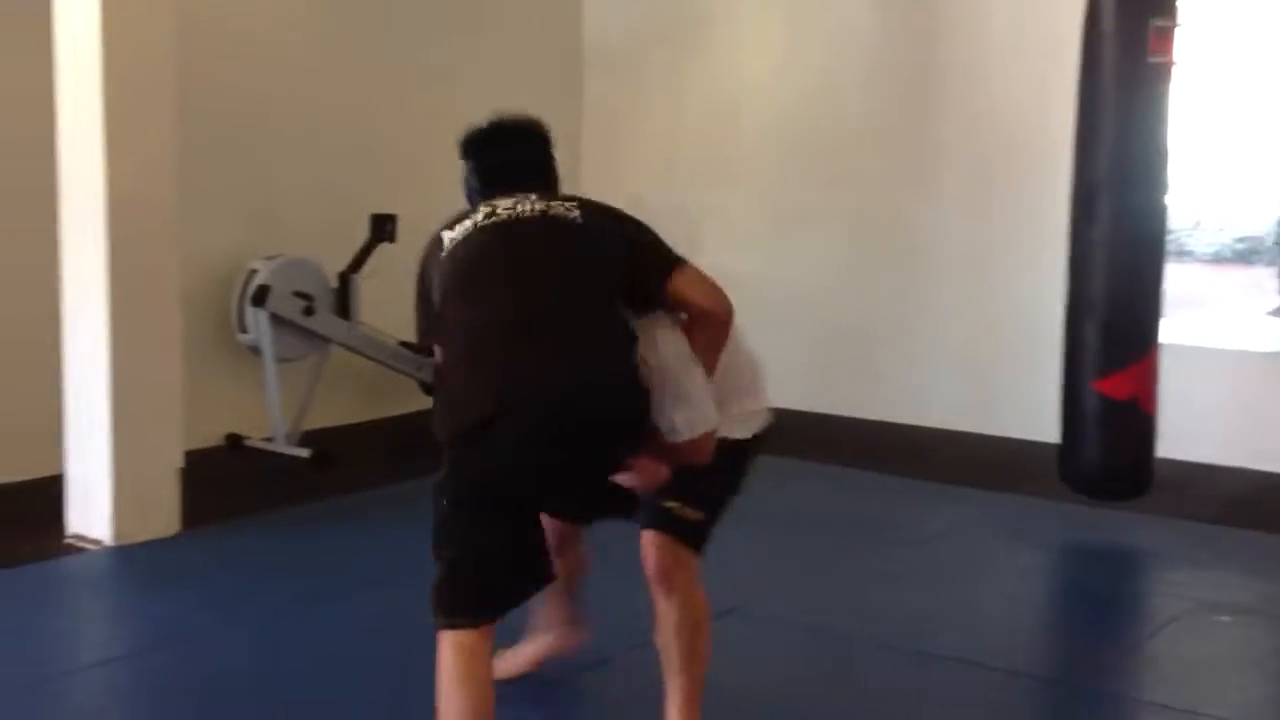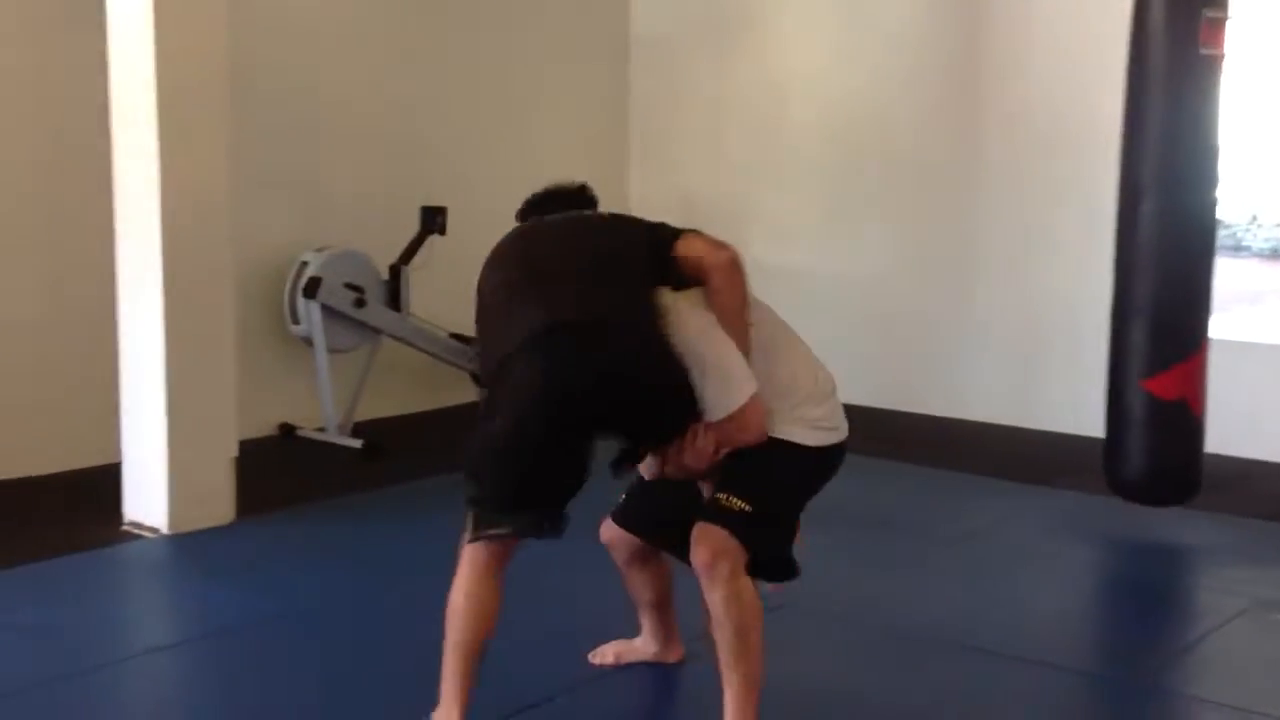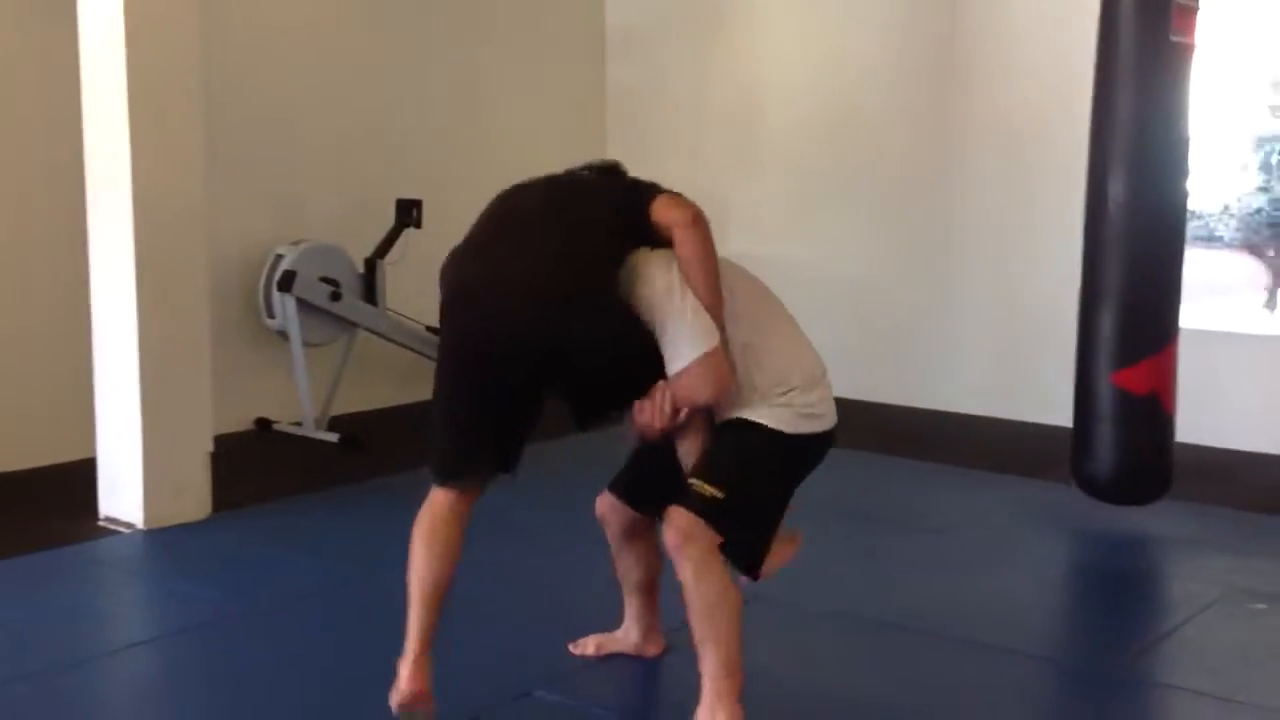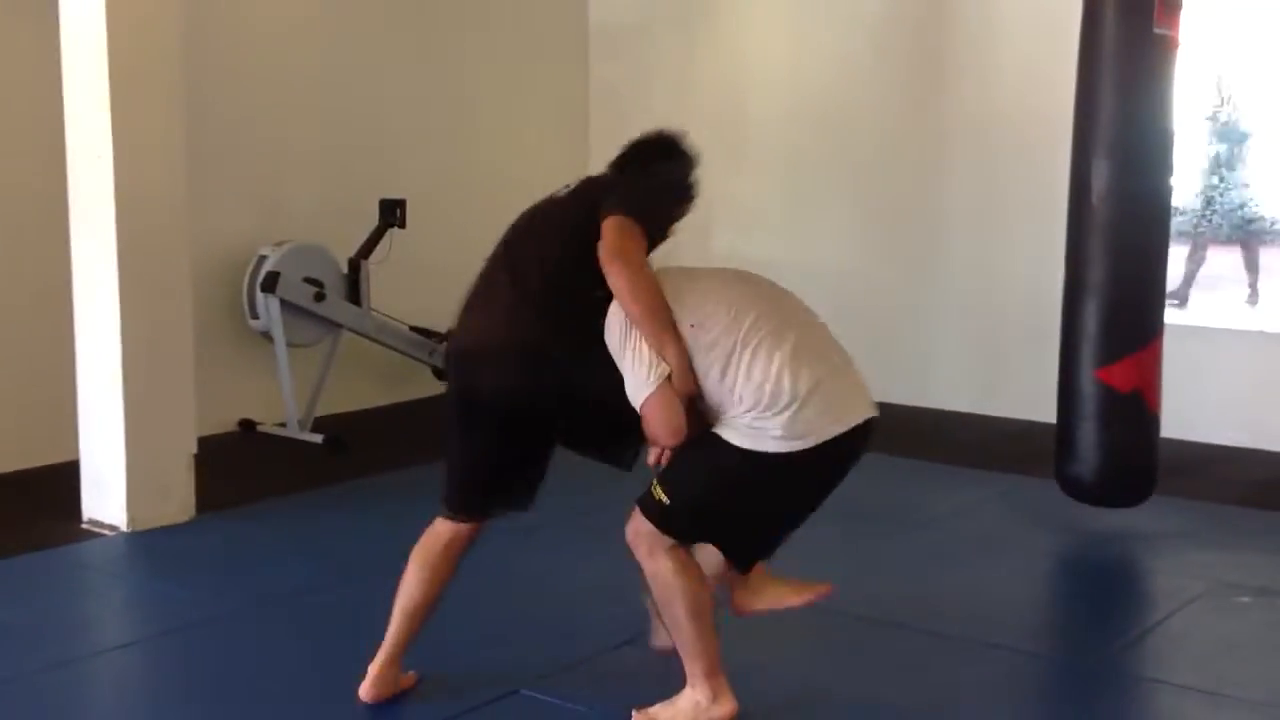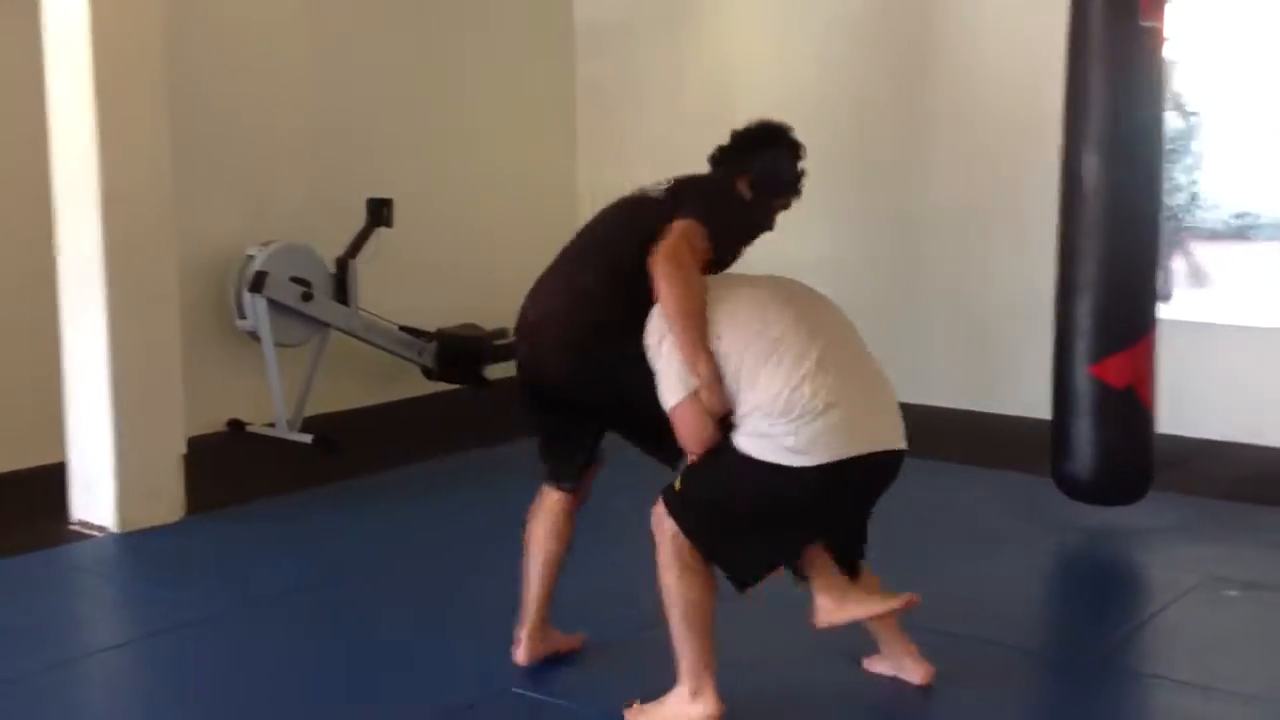
dt=0.3s
person 1, frame 1
left shoulder: (446, 246)
right shoulder: (602, 223)
right elbow: (712, 308)
left hip: (493, 421)
right hip: (606, 413)
left knee: (463, 621)
person 1, frame 2
left shoulder: (507, 253)
right shoulder: (630, 232)
right elbow: (718, 259)
left hip: (528, 363)
right hip: (624, 346)
left knee: (486, 544)
person 1, frame 3
left shoulder: (517, 204)
right shoulder: (625, 194)
right elbow: (686, 221)
left hip: (476, 305)
right hip: (571, 302)
left knee: (453, 490)
left ankle: (414, 667)
person 1, frame 4
left shoulder: (573, 202)
right shoulder: (636, 196)
right elbow: (617, 255)
right wrist: (677, 358)
left hip: (474, 356)
right hip: (546, 356)
left knee: (458, 523)
left ankle: (382, 669)
person 1, frame 5
left shoulder: (688, 193)
right shoulder: (722, 203)
right elbow: (669, 263)
right wrist: (707, 376)
left hip: (542, 335)
right hip: (596, 341)
left knee: (565, 485)
left ankle: (532, 634)
person 2, frame 1
left shoulder: (650, 342)
left elbow: (694, 449)
left hip: (722, 424)
left knee: (663, 554)
right knee: (551, 513)
right ankle: (558, 628)
person 2, frame 2
left shoulder: (674, 322)
left elbow: (743, 424)
right wrist: (662, 455)
left hip: (799, 430)
right hip: (728, 426)
left knee: (714, 548)
right knee: (622, 532)
right ankle: (658, 639)
person 2, frame 3
left shoulder: (653, 279)
right shoulder: (626, 281)
left elbow: (711, 382)
left wrist: (659, 399)
right wrist: (664, 405)
left hip: (784, 415)
right hip: (732, 407)
left knee: (687, 533)
right knee: (616, 508)
right ankle: (640, 630)
person 2, frame 4
left shoulder: (625, 314)
right shoulder: (700, 286)
left elbow: (667, 427)
left wrist: (668, 442)
left hip: (788, 433)
right hip: (850, 415)
left knee: (651, 534)
person 2, frame 5
left shoulder: (671, 315)
right shoulder: (768, 293)
left elbow: (696, 433)
left hip: (800, 446)
right hip: (883, 440)
left knee: (673, 529)
right knee: (825, 549)
right ankle: (902, 655)
